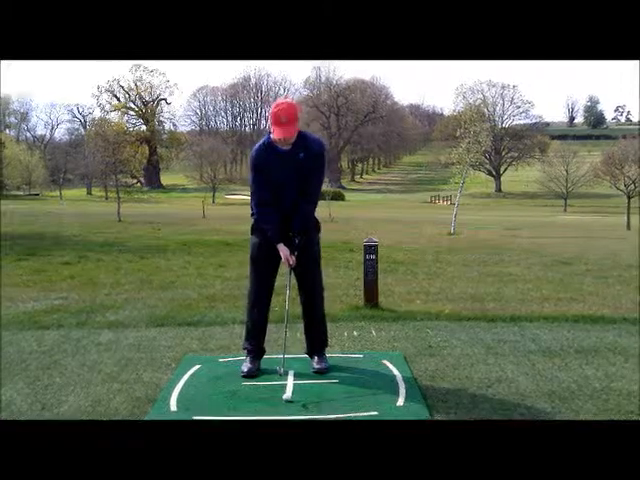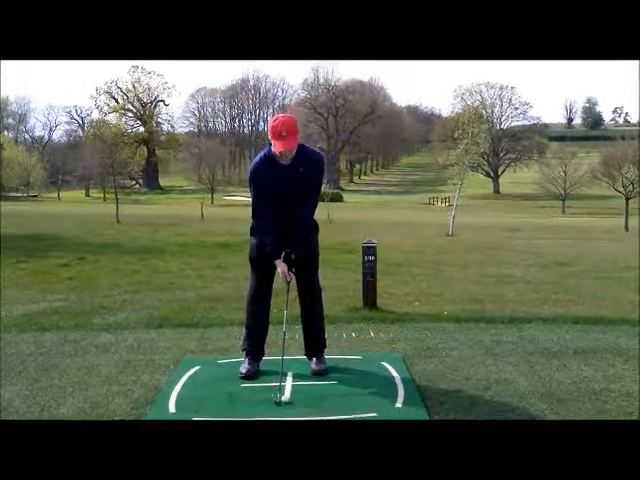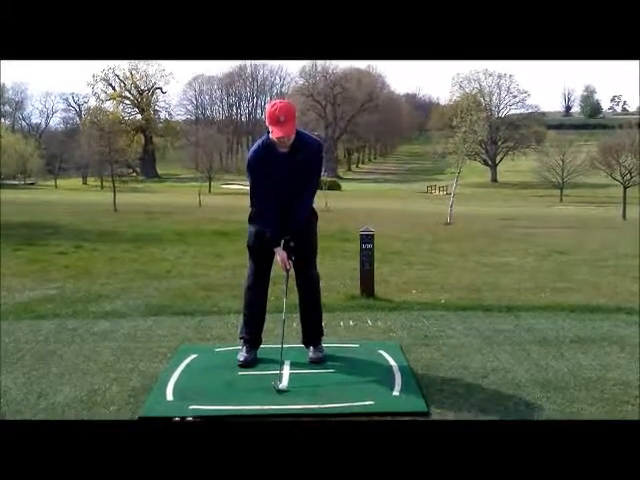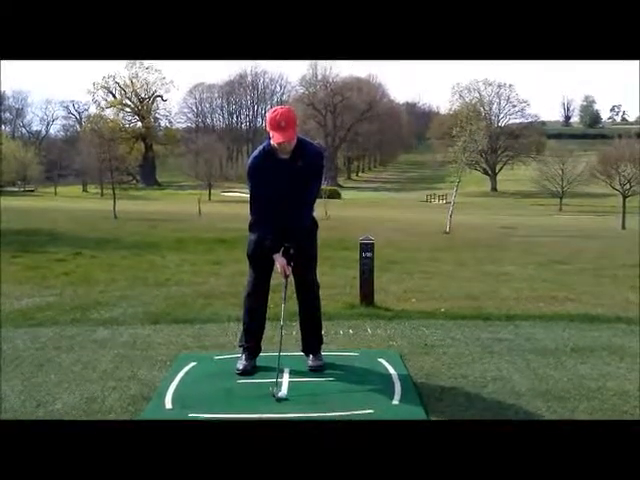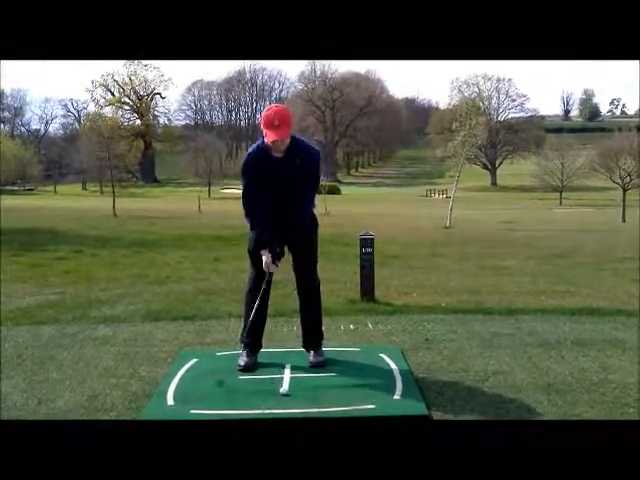
dt=1s
person 1, frame 1
left shoulder: (314, 148)
right shoulder: (260, 153)
left elbow: (311, 196)
right elbow: (261, 202)
left wrist: (295, 235)
right wrist: (278, 242)
left hip: (302, 227)
right hip: (267, 229)
left knee: (312, 290)
right knee: (259, 291)
left ankle: (317, 350)
right ankle: (253, 352)
person 1, frame 2
left shoulder: (314, 161)
right shoulder: (259, 166)
left elbow: (307, 208)
right elbow: (262, 215)
left wrist: (292, 250)
right wrist: (276, 257)
left hip: (302, 231)
right hip: (266, 232)
left knee: (310, 290)
right knee: (259, 291)
left ankle: (316, 352)
right ankle: (252, 354)
person 1, frame 3
left shoulder: (312, 148)
right shoulder: (257, 154)
left elbow: (307, 195)
right elbow: (261, 202)
left wrist: (291, 237)
right wrist: (276, 245)
left hip: (301, 219)
right hip: (265, 220)
left knee: (308, 278)
right knee: (257, 279)
left ankle: (313, 341)
right ankle: (249, 343)
person 1, frame 4
left shoulder: (313, 155)
right shoulder: (258, 161)
left elbow: (307, 202)
right elbow: (260, 209)
left wrist: (291, 244)
right wrist: (274, 251)
left hip: (301, 228)
right hip: (265, 228)
left knee: (308, 287)
right knee: (256, 287)
left ankle: (313, 349)
right ankle: (249, 351)
person 1, frame 5
left shoulder: (308, 154)
right shoulder: (253, 158)
left elbow: (303, 201)
right elbow: (252, 205)
left wrist: (282, 244)
right wrist: (264, 248)
left hip: (300, 223)
right hip: (264, 223)
left knee: (308, 282)
right knee: (257, 283)
left ankle: (313, 345)
right ankle: (250, 347)
